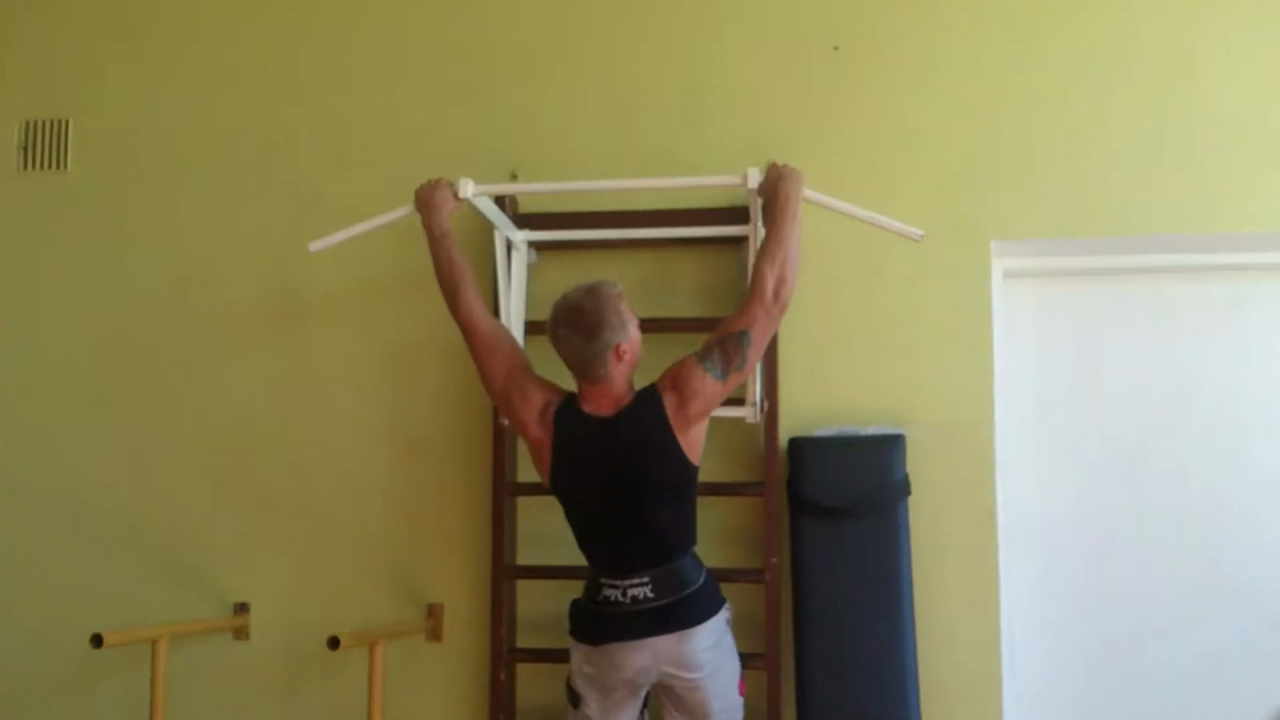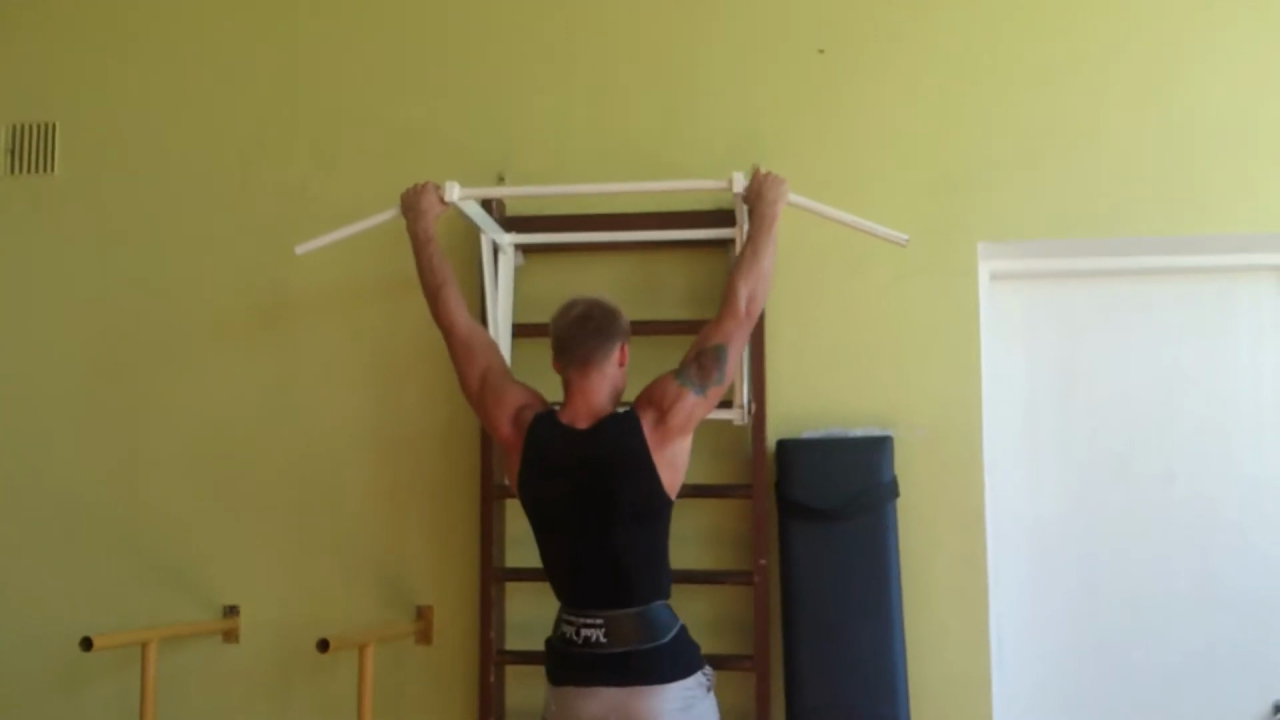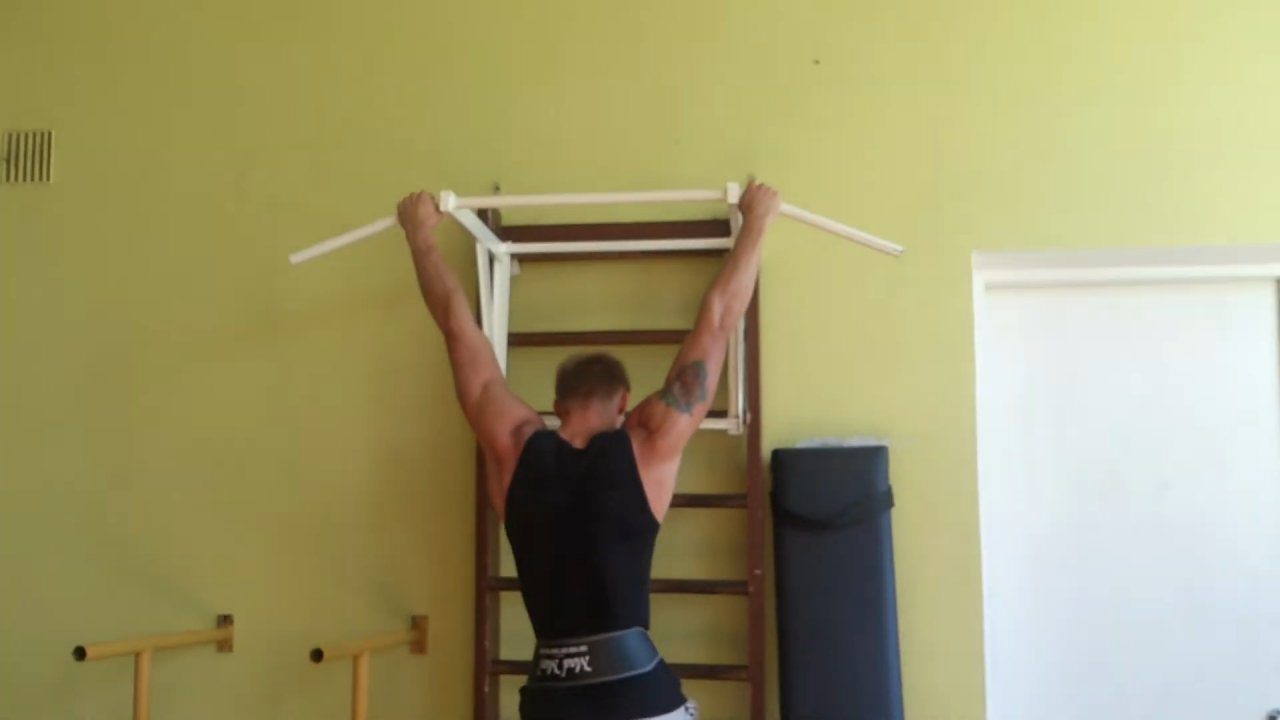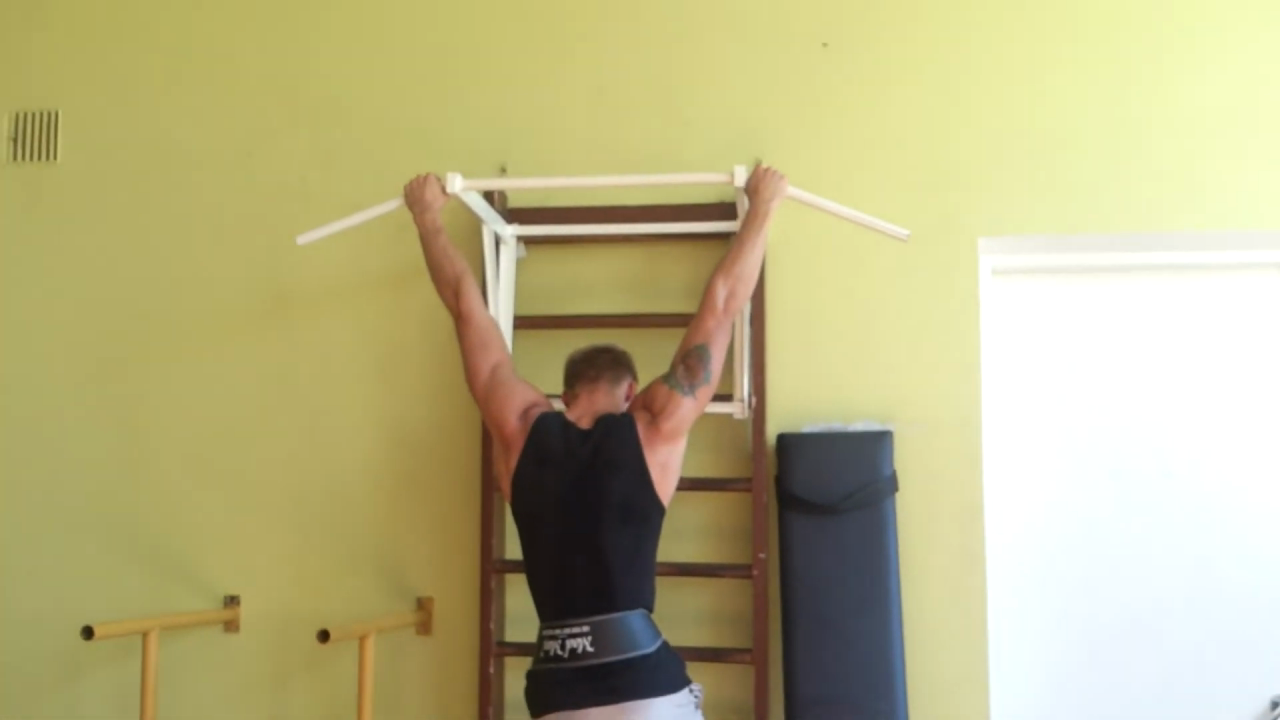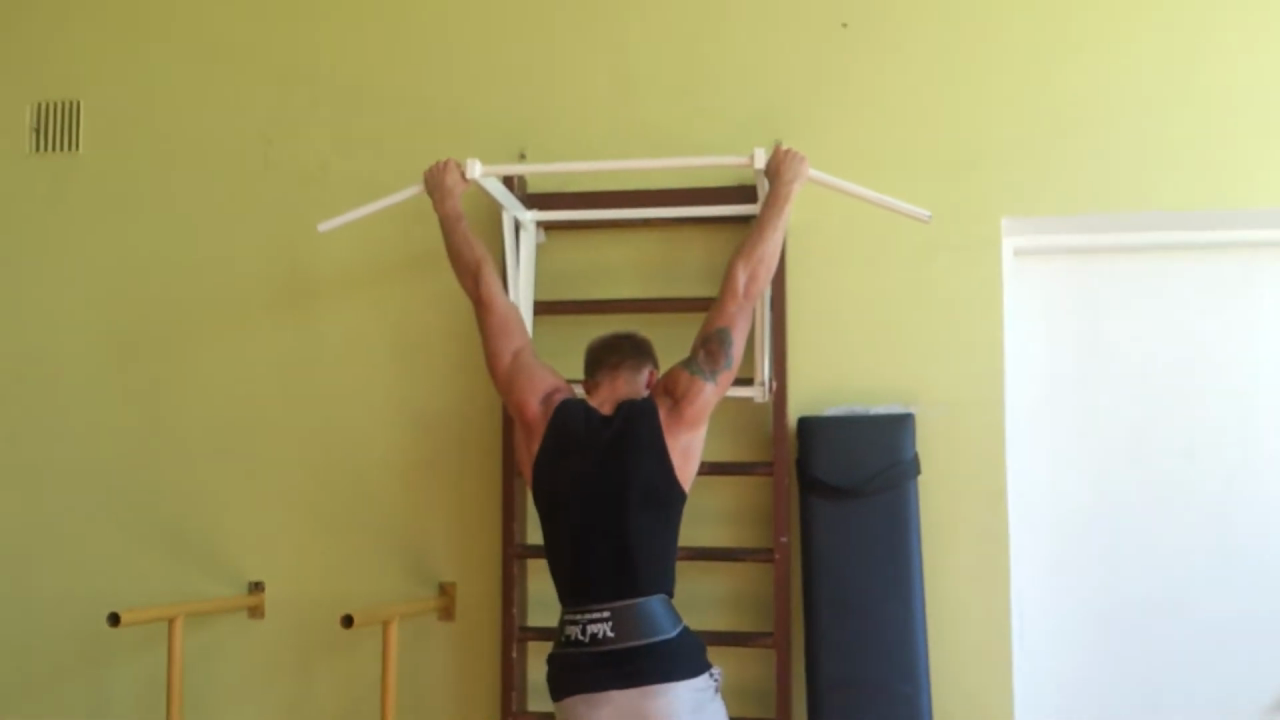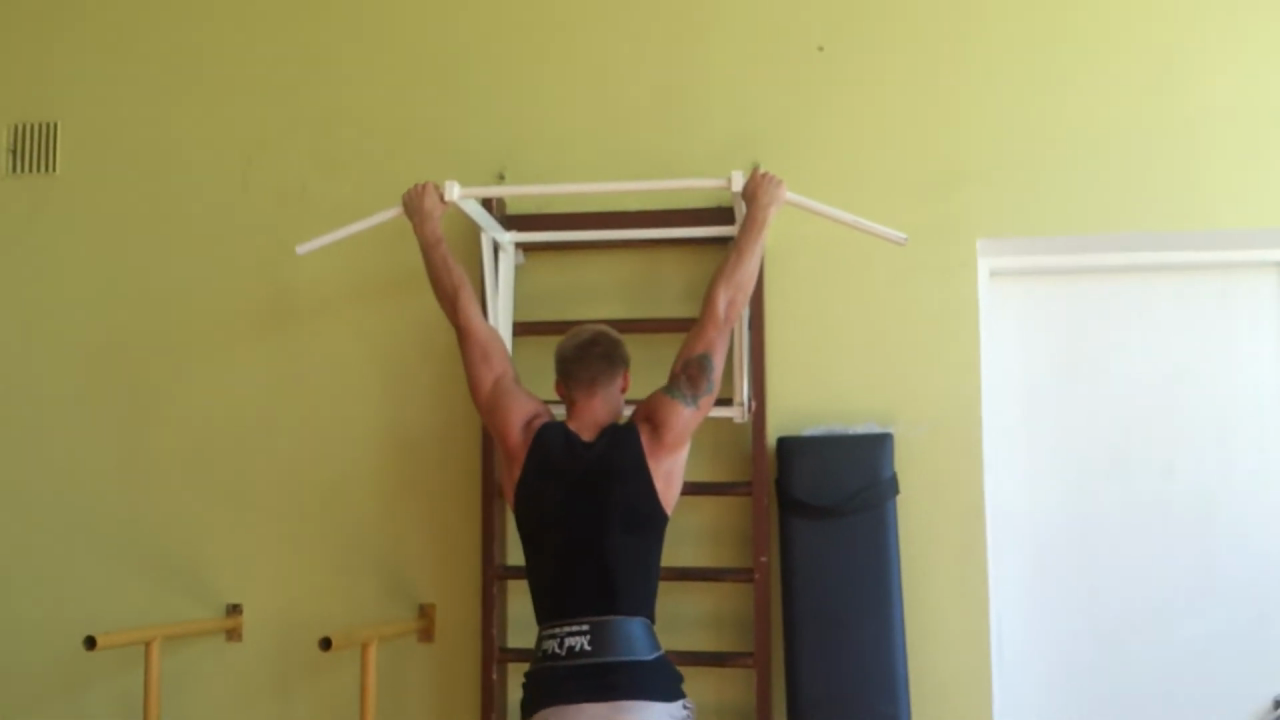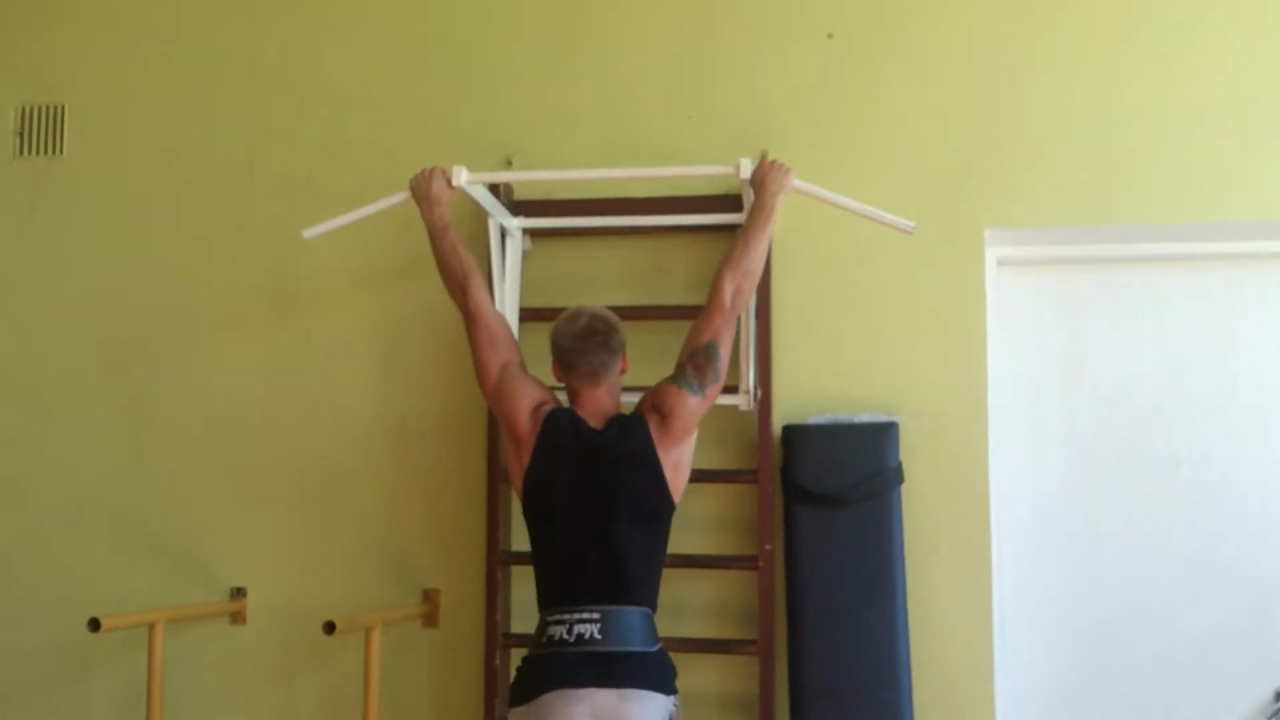
dt=0.7s
person 1, frame 1
left shoulder: (543, 422)
right shoulder: (676, 408)
left elbow: (471, 314)
right elbow: (770, 297)
left wrist: (436, 222)
right wrist: (783, 196)
left hip: (605, 631)
right hip: (689, 623)
person 1, frame 2
left shoulder: (520, 430)
right shoulder: (661, 425)
left elbow: (453, 317)
right elbow: (741, 308)
left wrist: (421, 225)
right wrist: (766, 211)
right hip: (659, 673)
person 1, frame 3
left shoulder: (512, 449)
right shoulder: (649, 448)
left elbow: (459, 326)
right elbow: (716, 321)
left wrist: (420, 234)
right wrist: (756, 221)
person 1, frame 4
left shoulder: (521, 431)
right shoulder: (655, 429)
left elbow: (467, 306)
right elbow: (720, 305)
left wrist: (426, 216)
right wrist: (763, 205)
person 1, frame 5
left shoulder: (542, 416)
right shoulder: (675, 414)
left elbow: (487, 292)
right elbow: (741, 291)
left wrist: (447, 202)
right wrist: (783, 188)
person 1, frame 6
left shoulder: (524, 440)
right shoulder: (658, 439)
left elbow: (467, 319)
right elbow: (720, 314)
left wrist: (427, 225)
right wrist: (759, 213)
person 1, frame 7
left shoulder: (531, 427)
right shoulder: (665, 428)
left elbow: (476, 304)
right elbow: (726, 301)
left wrist: (434, 210)
right wrist: (768, 199)
